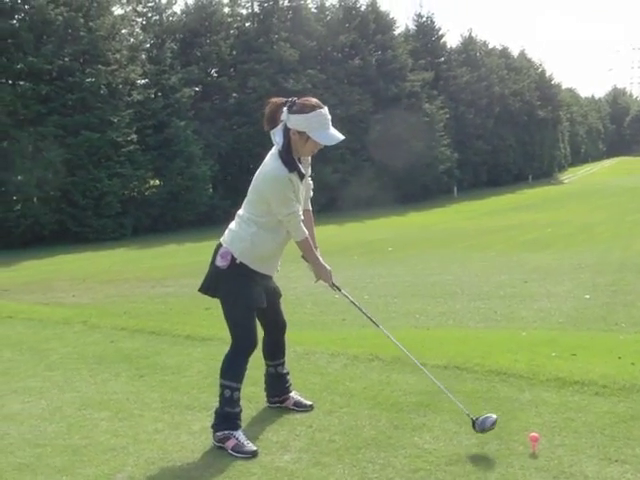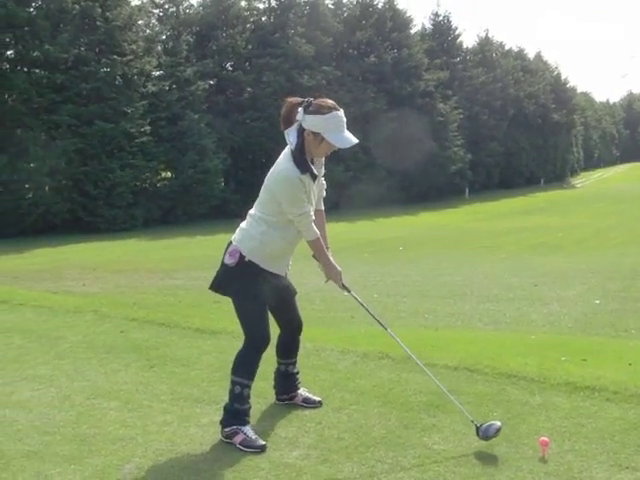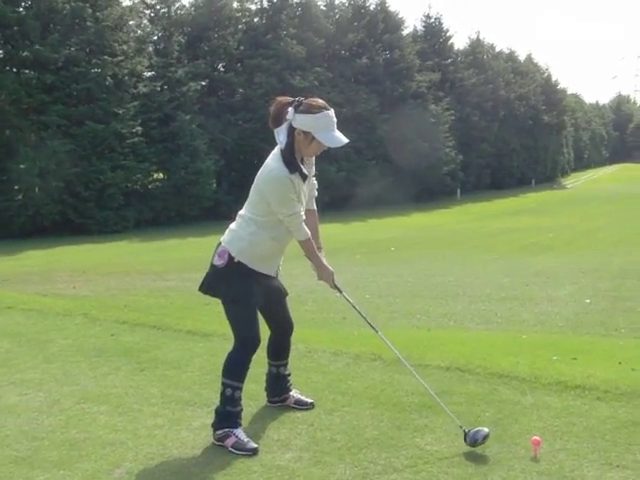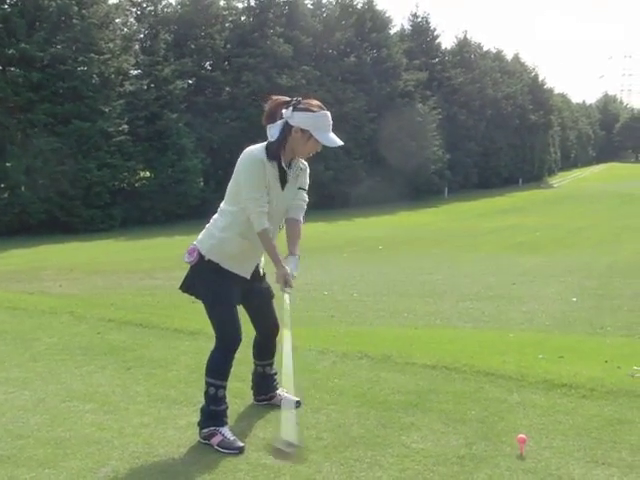
dt=0.3s
person 1, frame 1
left shoulder: (299, 159)
right shoulder: (277, 175)
left elbow: (305, 209)
right elbow: (295, 227)
left wrist: (314, 253)
right wrist: (317, 263)
left hip: (259, 263)
right hip: (237, 263)
left knee: (276, 327)
right knee: (245, 341)
left ankle: (279, 392)
right ankle: (225, 426)
person 1, frame 2
left shoulder: (312, 160)
right shoulder: (289, 176)
left elbow: (317, 209)
right elbow: (307, 228)
left wrist: (327, 255)
right wrist: (328, 265)
left hip: (272, 262)
right hip: (248, 262)
left knee: (292, 326)
right knee: (257, 338)
left ankle: (287, 388)
right ankle: (234, 422)
person 1, frame 3
left shoulder: (304, 161)
right shoulder: (277, 174)
left elbow: (310, 209)
right elbow: (297, 228)
left wrist: (320, 253)
right wrist: (319, 264)
left hip: (264, 263)
right hip: (238, 261)
left knee: (283, 327)
right knee: (248, 339)
left ankle: (279, 391)
right ankle: (226, 424)
person 1, frame 4
left shoulder: (300, 169)
right shoulder: (254, 158)
left elbow: (294, 216)
right elbow: (258, 221)
left wrist: (292, 257)
right wrist: (279, 263)
left hip: (249, 262)
right hip: (217, 259)
left knee: (268, 327)
right knee: (229, 338)
left ankle: (265, 389)
right ankle: (212, 423)
